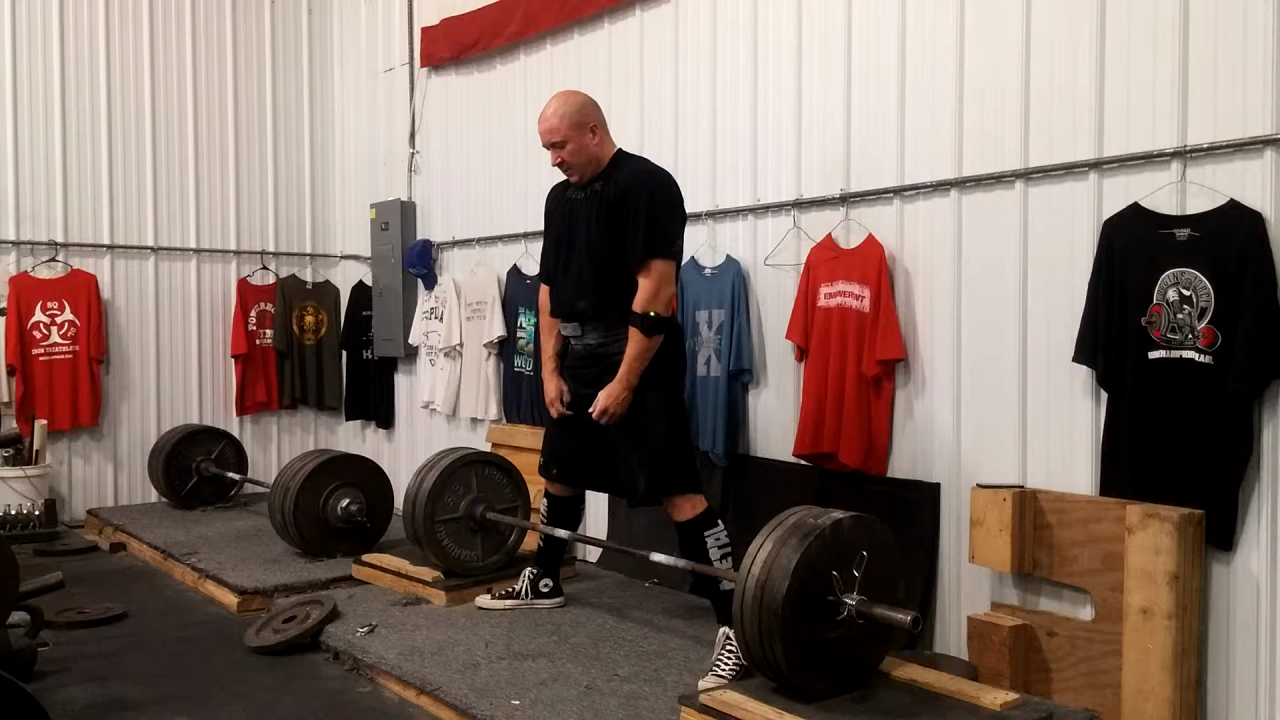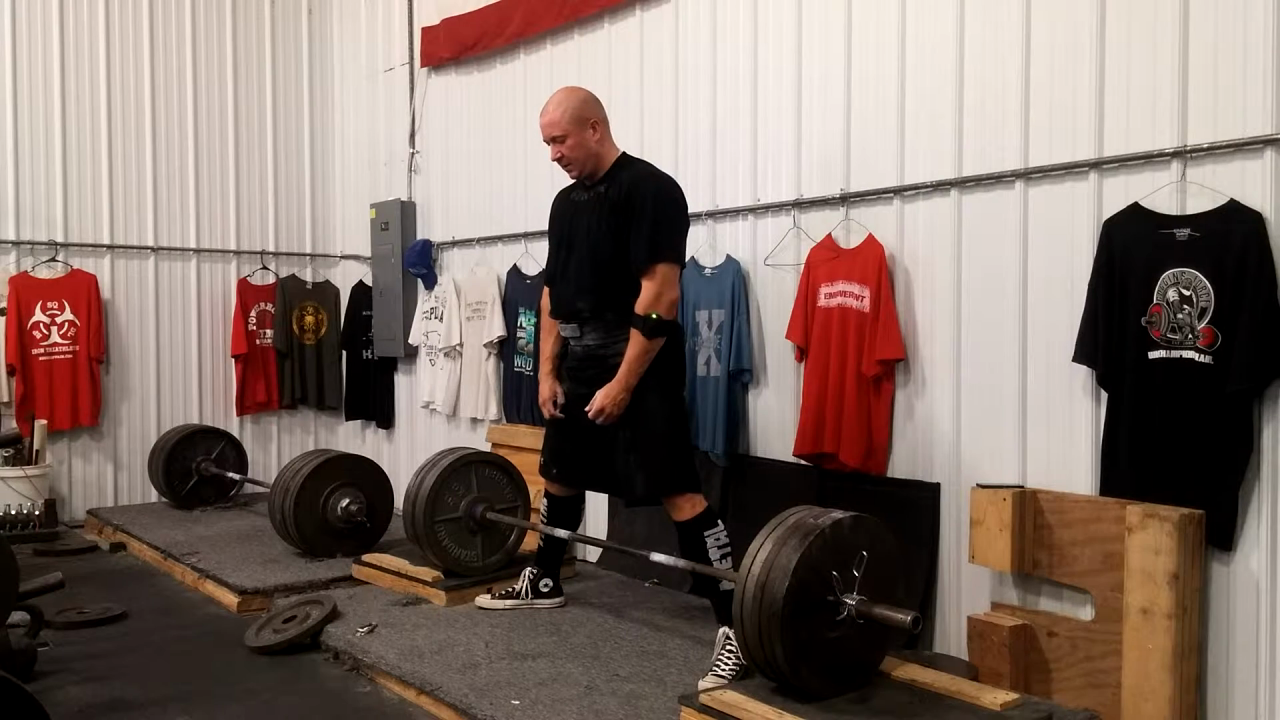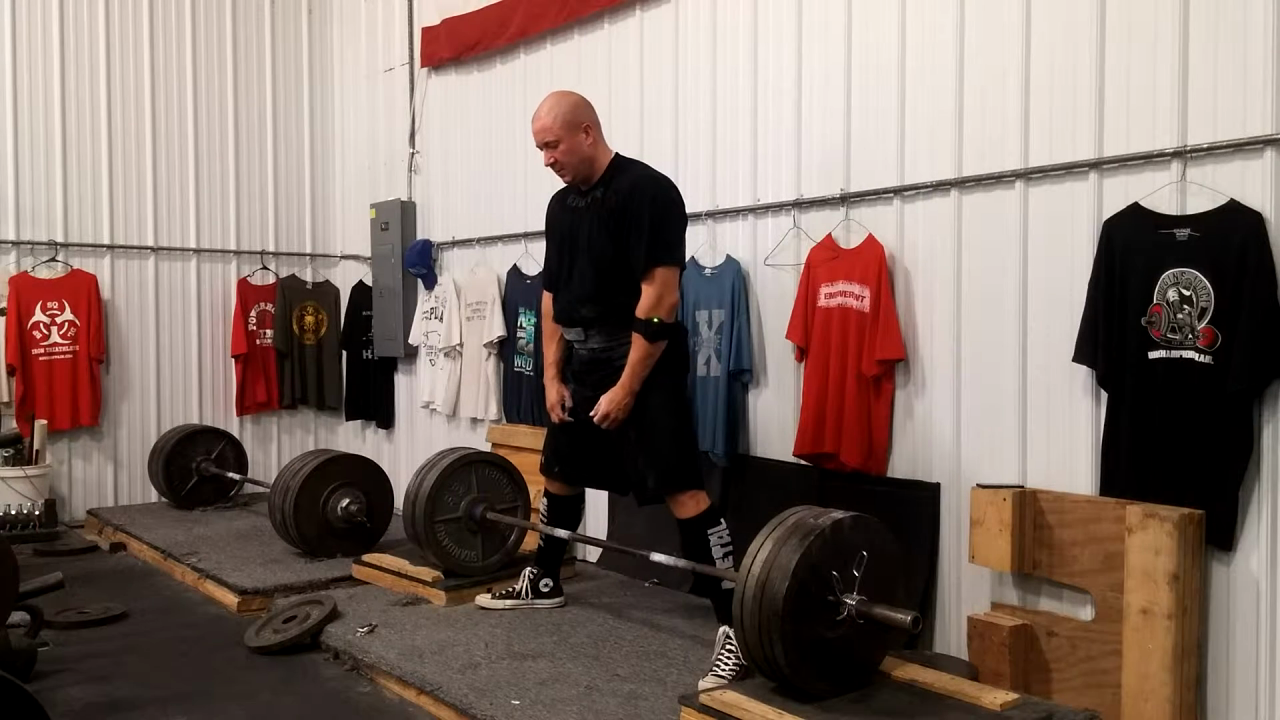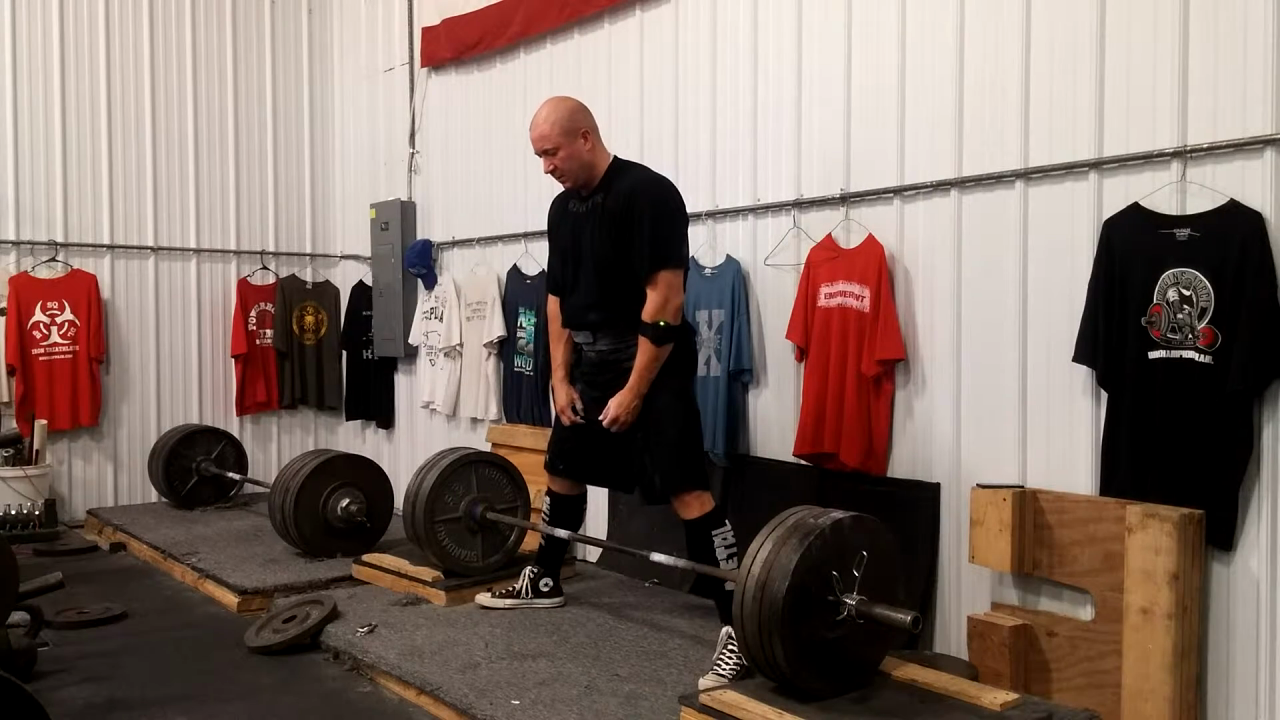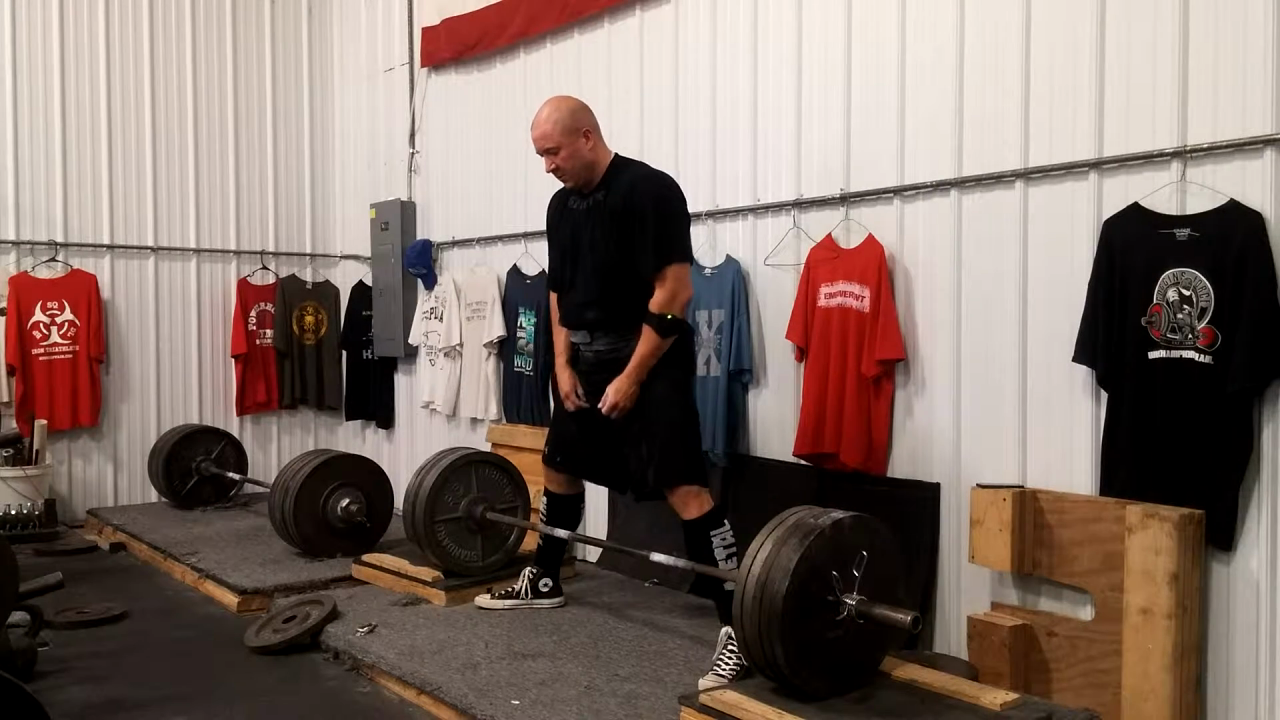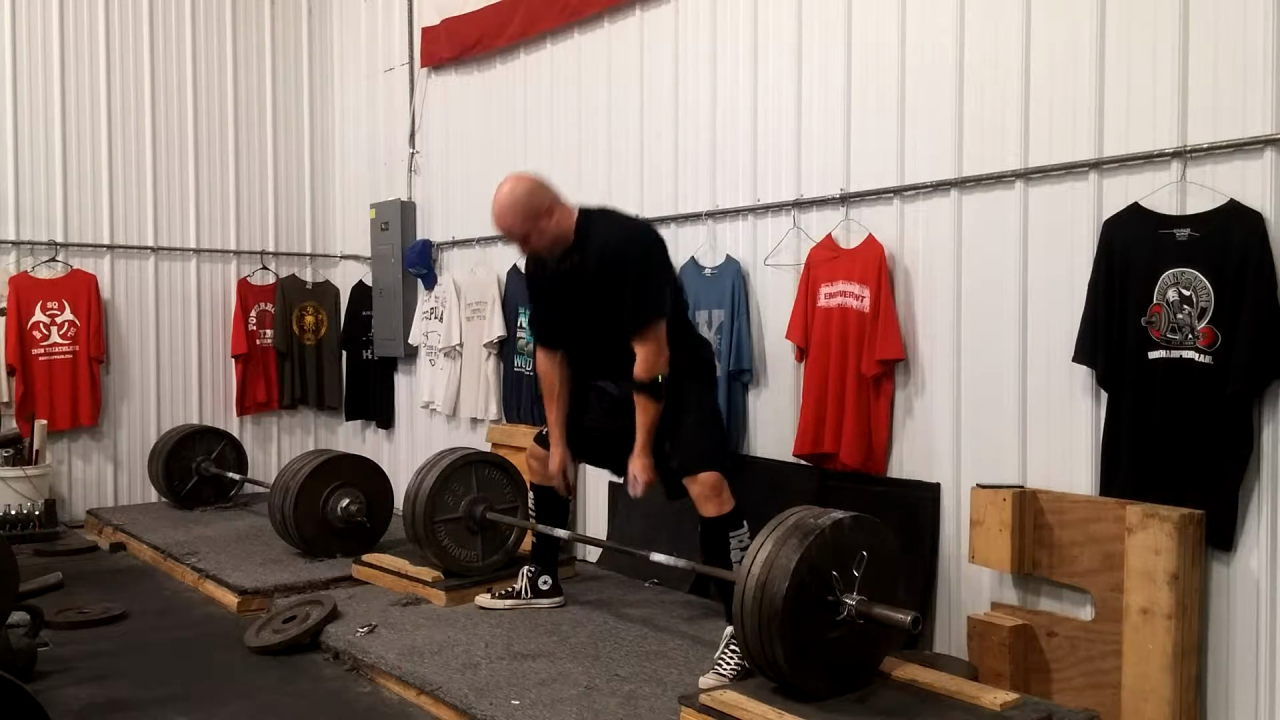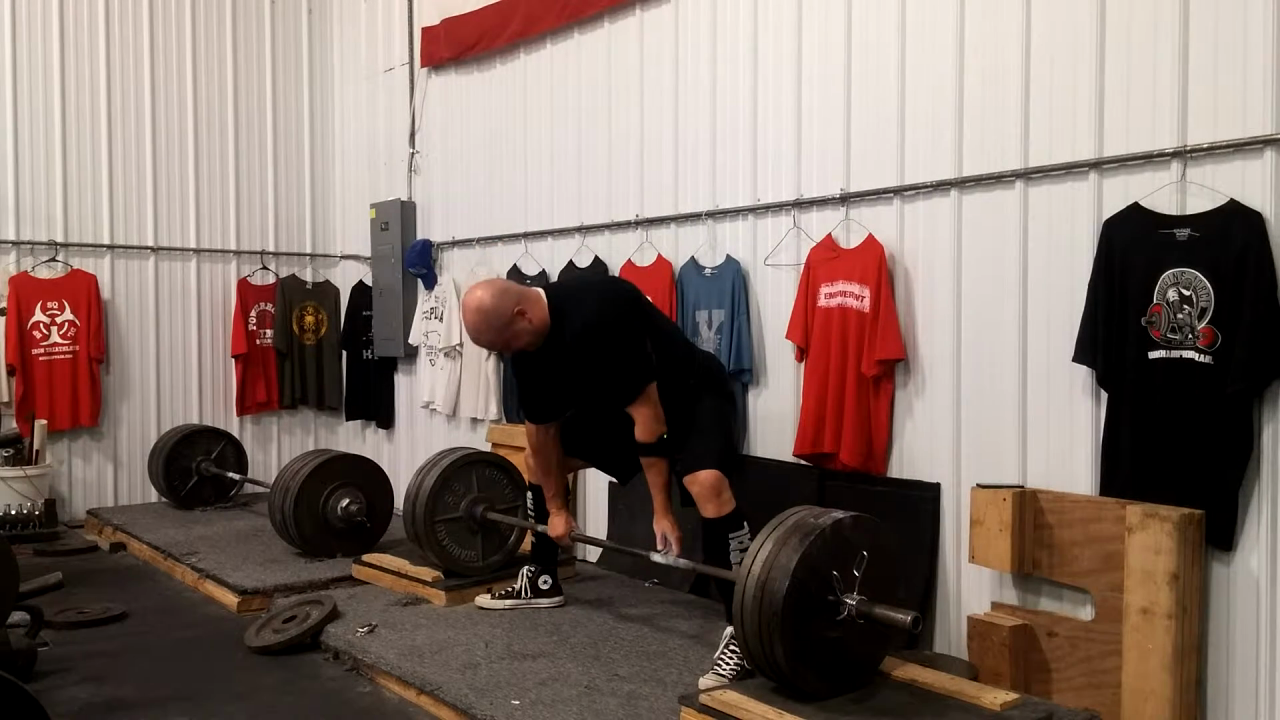
dt=0.5s
person 1, frame 1
left shoulder: (646, 185)
right shoulder: (560, 196)
left elbow: (657, 290)
right elbow: (549, 289)
left wrist: (624, 384)
right wrist: (551, 370)
left hip: (639, 364)
right hip: (578, 364)
left knee: (676, 491)
right knee: (558, 473)
left ankle: (735, 626)
right ankle: (543, 579)
person 1, frame 2
left shoulder: (649, 189)
right shoulder: (566, 201)
left elbow: (660, 293)
right elbow: (553, 292)
left wrist: (622, 385)
right wrist: (547, 371)
left hip: (636, 366)
right hip: (577, 366)
left knee: (676, 491)
right knee: (558, 474)
left ankle: (733, 627)
right ankle: (544, 579)
person 1, frame 3
left shoulder: (646, 191)
right shoulder: (561, 204)
left elbow: (660, 296)
right elbow: (553, 295)
left wrist: (626, 388)
right wrist: (553, 377)
left hip: (643, 365)
right hip: (583, 365)
left knee: (681, 490)
right knee: (559, 473)
left ankle: (735, 627)
right ankle: (544, 579)
person 1, frame 4
left shoulder: (647, 194)
right shoulder: (563, 208)
left elbow: (665, 299)
right elbow: (558, 299)
left wrist: (634, 392)
right wrist: (561, 379)
left hip: (652, 365)
right hip: (591, 364)
left knee: (685, 490)
right knee: (561, 469)
left ankle: (737, 627)
right ankle: (543, 578)
person 1, frame 5
left shoulder: (649, 190)
right shoulder: (562, 205)
left elbow: (673, 291)
left wrist: (632, 378)
right wrist: (563, 365)
left hip: (649, 360)
right hip: (587, 361)
left knee: (682, 488)
right knee: (559, 467)
left ankle: (738, 628)
right ankle: (543, 579)
person 1, frame 6
left shoulder: (625, 243)
right shoulder: (541, 265)
left elbow: (652, 350)
right elbow: (550, 353)
left wrist: (642, 450)
right wrist: (558, 441)
left hip: (676, 379)
right hip: (602, 382)
left knee: (707, 484)
right knee: (542, 458)
left ankle: (741, 630)
right ankle: (541, 580)
person 1, frame 7
left shoulder: (600, 314)
right shoulder: (527, 340)
left elbow: (647, 413)
right elbow: (542, 427)
left wrist: (662, 511)
right wrist: (557, 508)
left hip: (689, 393)
left knee: (706, 483)
right knee: (537, 460)
left ankle: (740, 631)
right ankle: (541, 579)
